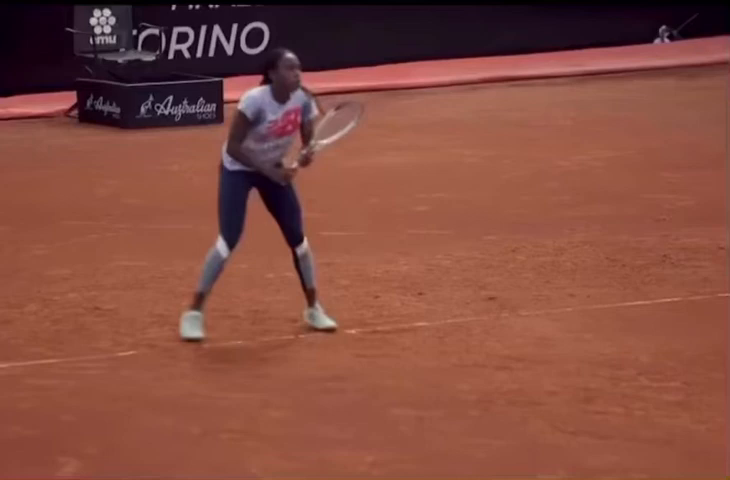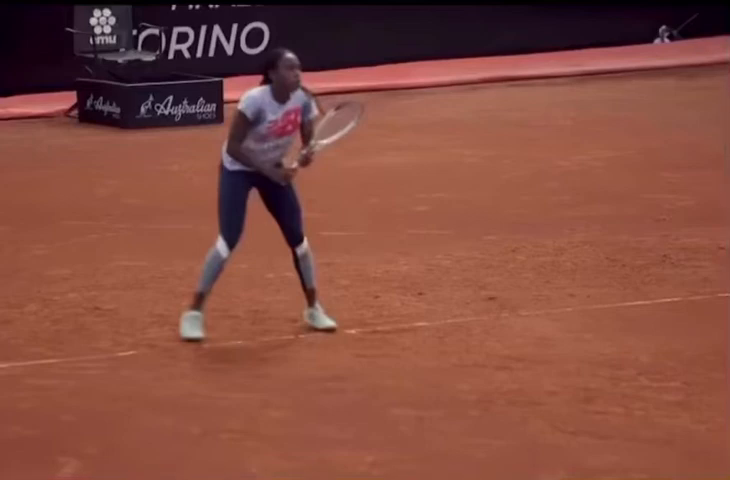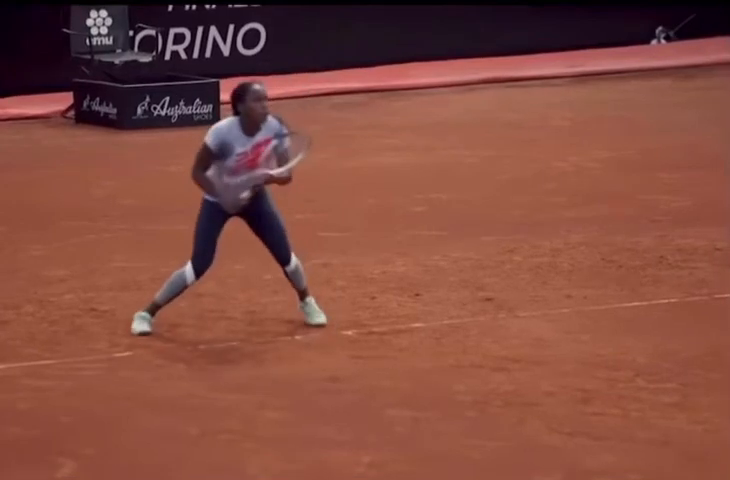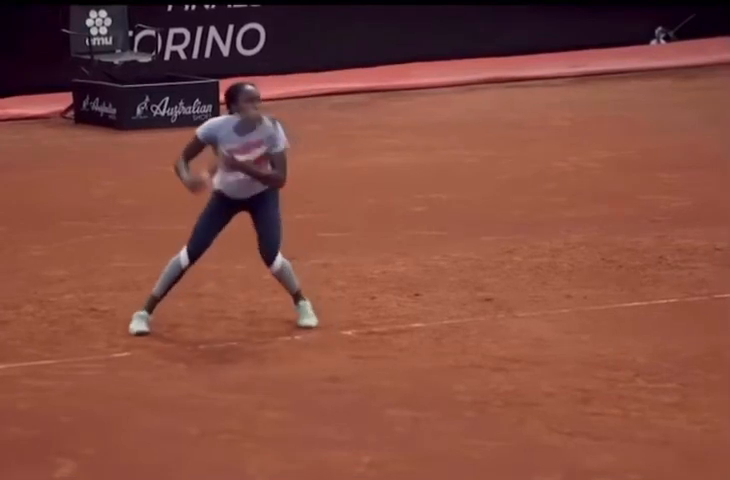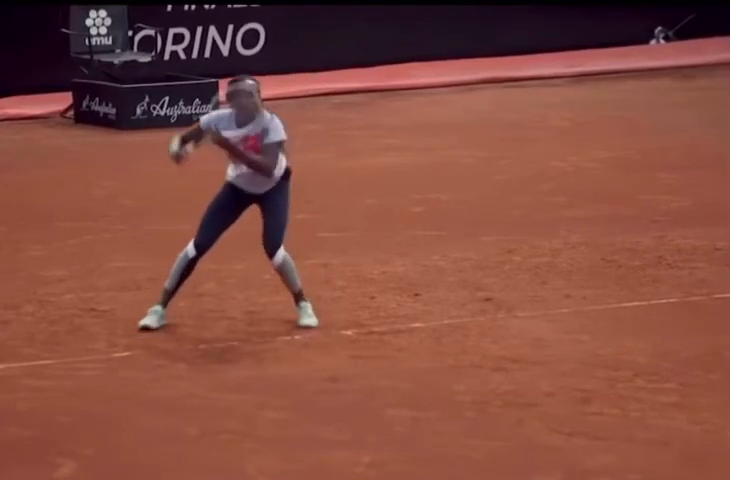
dt=1s
person 1, frame 1
left shoulder: (303, 100)
right shoulder: (255, 100)
left elbow: (309, 141)
right elbow: (233, 147)
left wrist: (307, 156)
right wrist: (270, 172)
left hip: (275, 169)
right hip: (238, 170)
left knee: (297, 238)
right knee: (228, 240)
left ankle: (313, 308)
right ankle: (194, 312)
person 1, frame 2
left shoulder: (303, 100)
right shoulder: (254, 100)
left elbow: (309, 141)
right elbow: (233, 147)
left wrist: (307, 156)
right wrist: (268, 171)
left hip: (275, 170)
right hip: (238, 170)
left knee: (297, 239)
right knee: (228, 241)
left ankle: (314, 309)
right ankle: (194, 312)
person 1, frame 3
left shoulder: (276, 128)
right shoulder: (223, 132)
left elbow: (287, 175)
right elbow: (198, 171)
left wrist: (273, 176)
right wrist: (223, 197)
left hip: (254, 198)
right hip: (218, 201)
left knee: (284, 254)
right knee: (199, 266)
left ankle: (307, 302)
right ankle: (147, 313)
person 1, frame 4
left shoulder: (271, 129)
right shoulder: (216, 128)
left elbow: (280, 179)
right elbow: (182, 159)
left wrist: (242, 166)
right wrist: (187, 178)
left hip: (262, 195)
right hip: (225, 195)
left knee: (270, 255)
right knee: (191, 252)
left ankle: (302, 304)
right ankle: (145, 312)
person 1, frame 5
left shoulder: (271, 123)
right shoulder: (219, 120)
left elbow: (268, 168)
right elbow: (181, 139)
left wrist: (230, 147)
right wrist: (178, 149)
left hip: (273, 187)
right hip: (238, 186)
left knee: (273, 248)
right knee: (198, 245)
left ankle: (303, 304)
right ankle: (160, 308)
